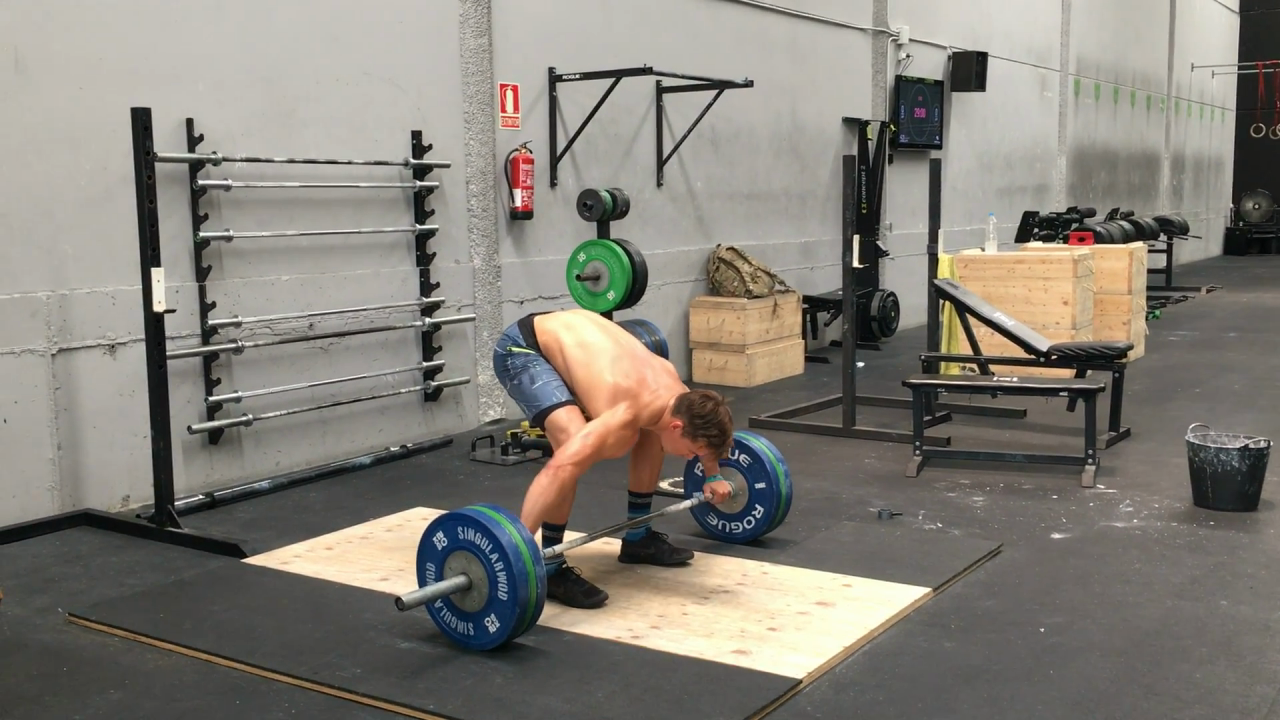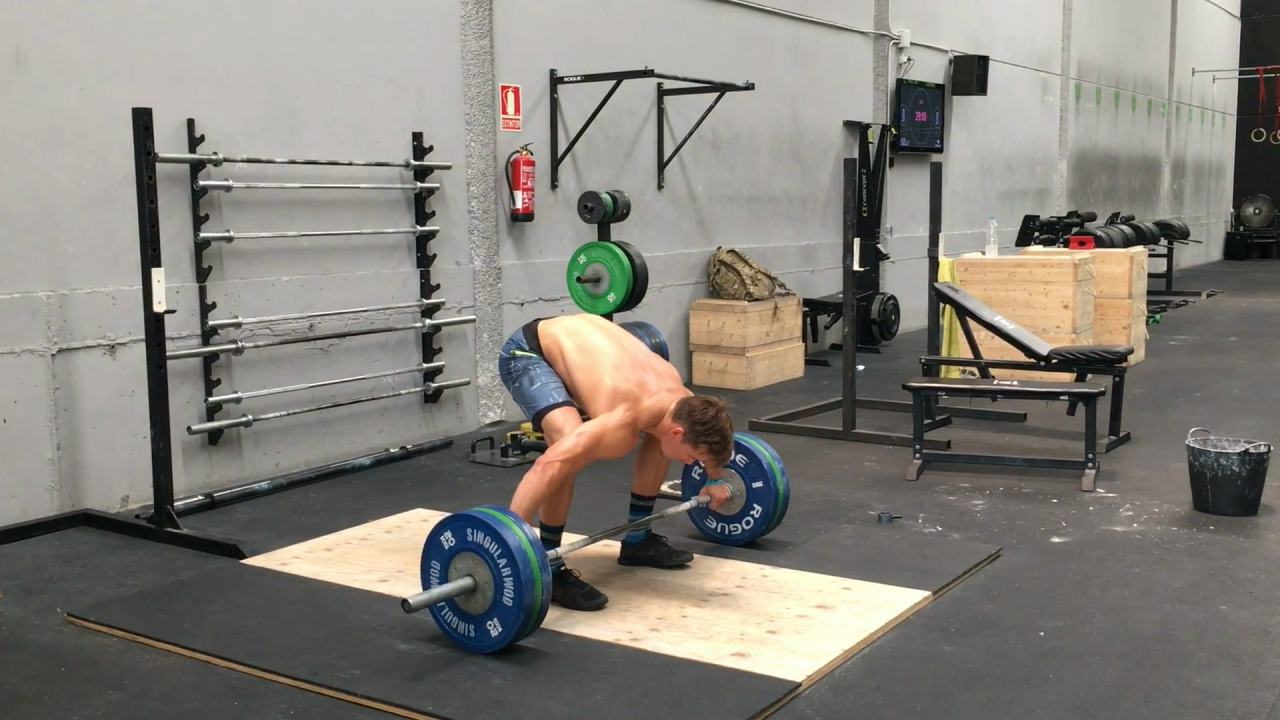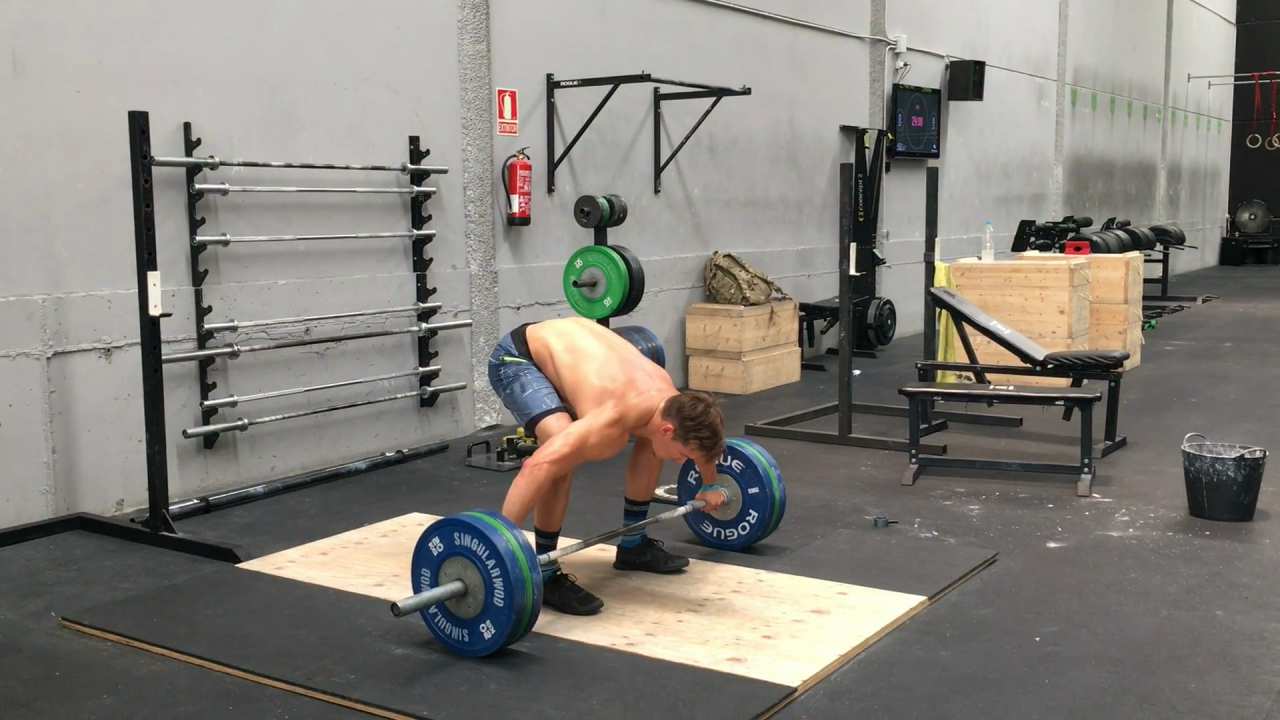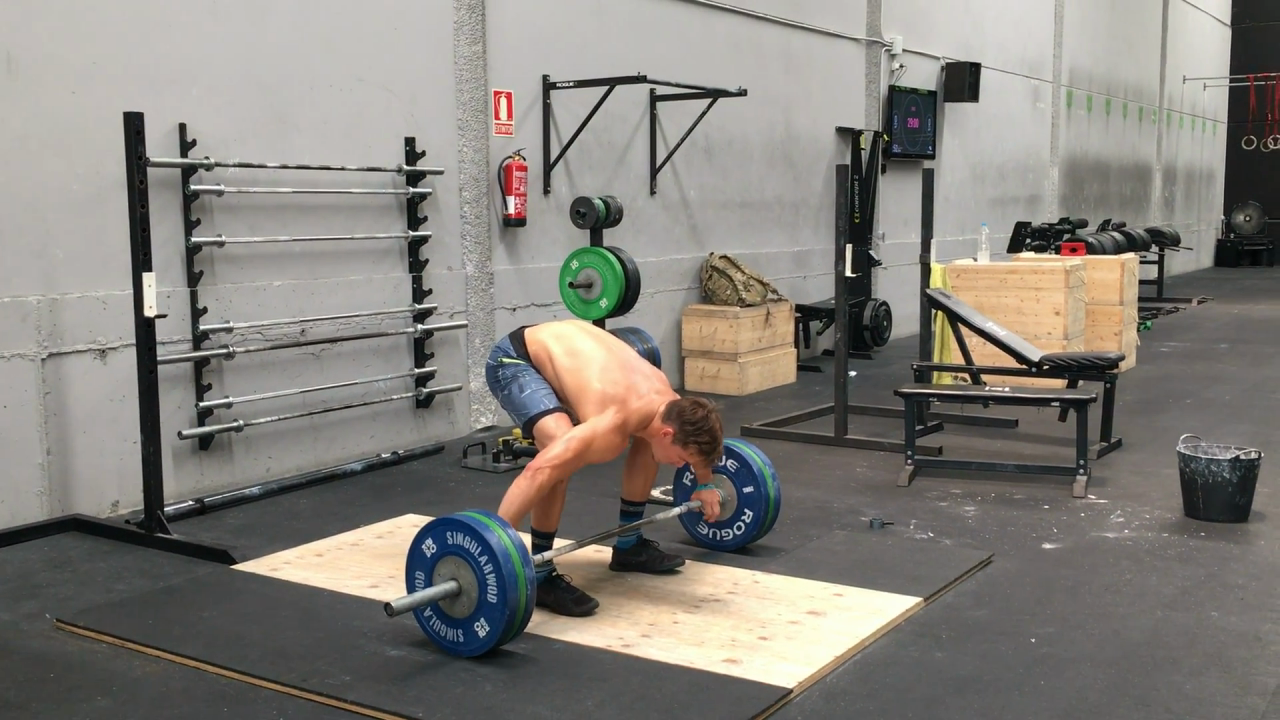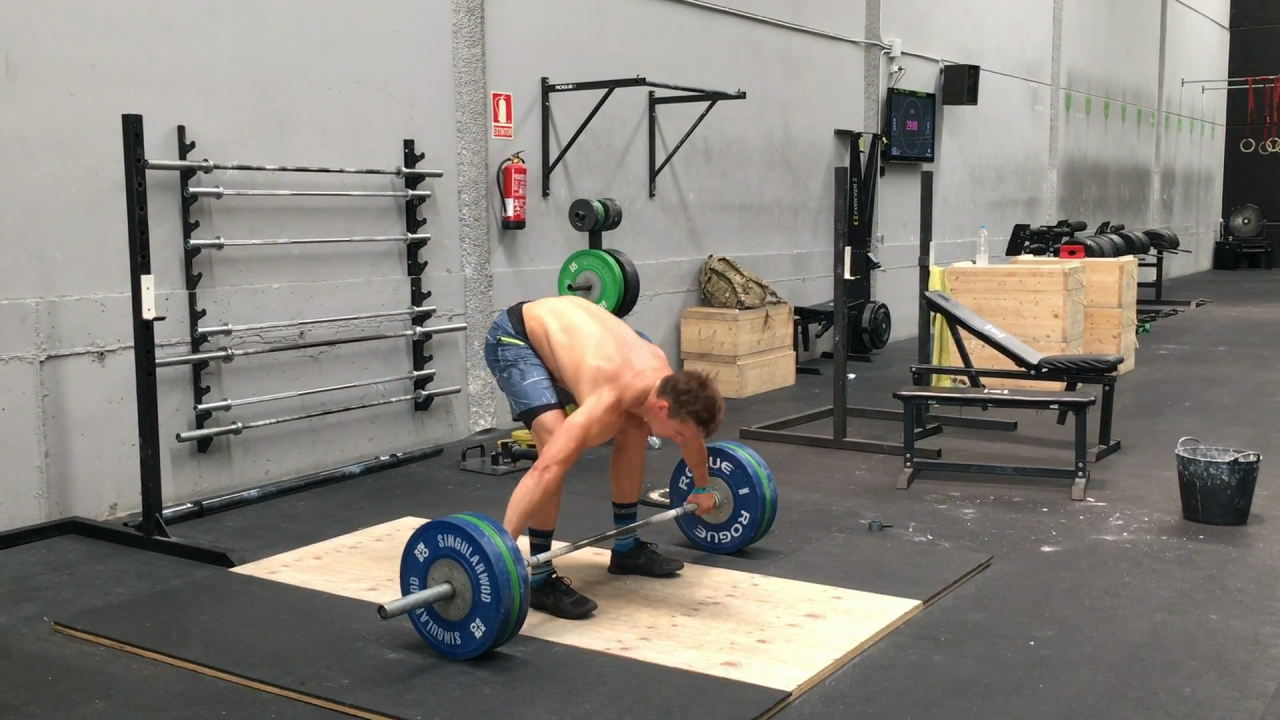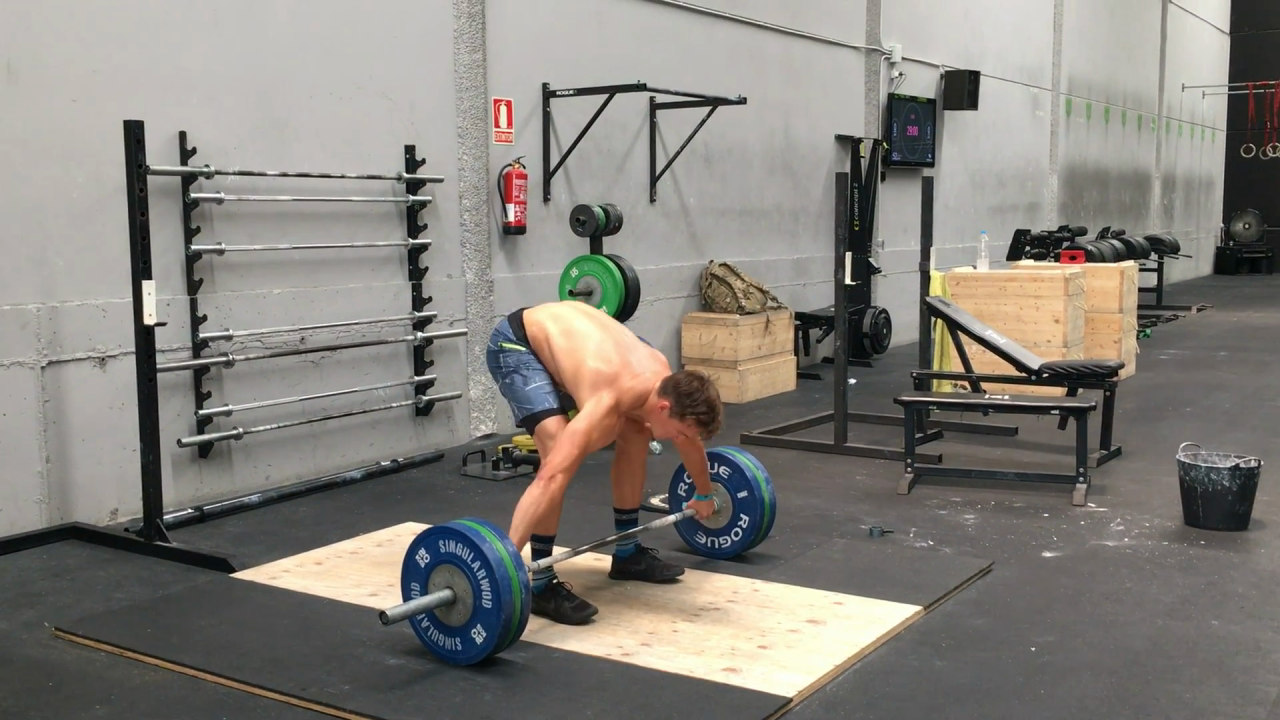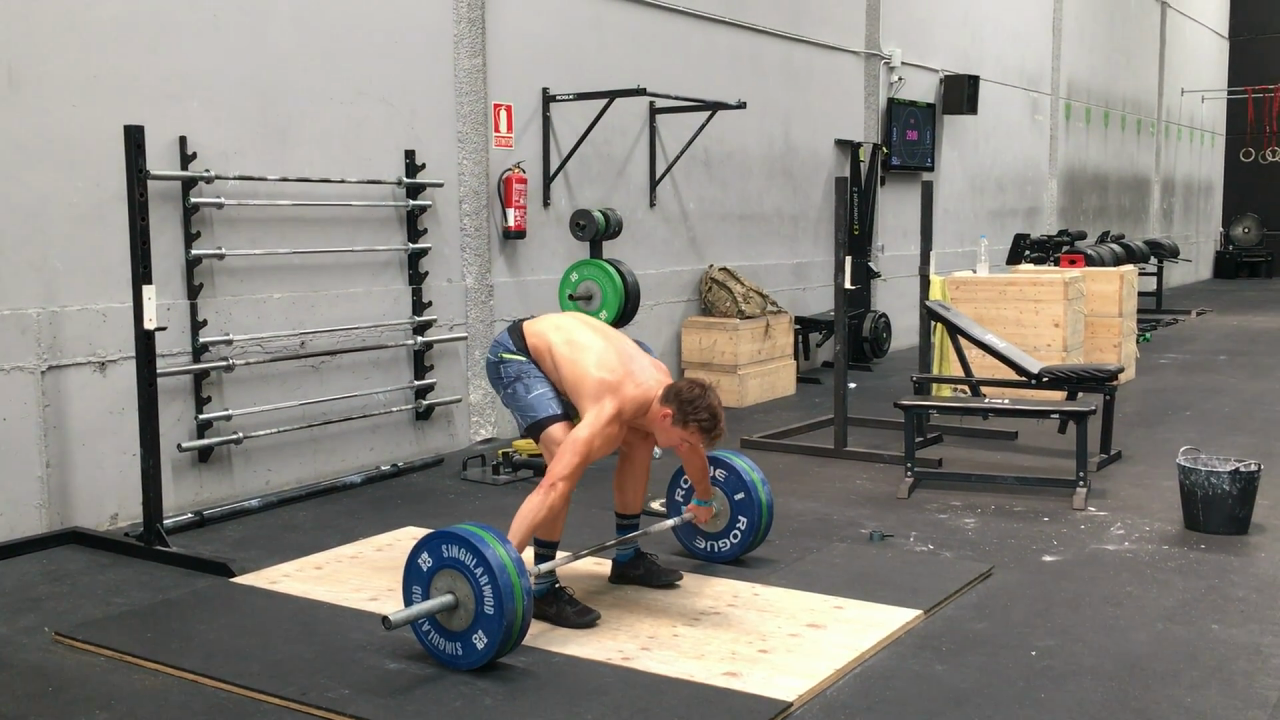
dt=0.4s
person 1, frame 1
left shoulder: (679, 398)
right shoulder: (624, 422)
left elbow: (709, 429)
right elbow: (560, 469)
left wrist: (714, 476)
right hip: (521, 348)
right knee: (571, 444)
left ankle: (637, 538)
right ankle: (551, 569)
person 1, frame 2
left shoulder: (681, 400)
right shoulder: (622, 426)
left elbow: (707, 433)
right elbow: (548, 466)
left wrist: (714, 480)
right hip: (527, 353)
left knee: (657, 437)
right knee: (568, 440)
left ankle: (637, 541)
right ankle: (549, 571)
person 1, frame 3
left shoulder: (671, 403)
right shoulder: (612, 424)
left elbow: (702, 436)
right elbow: (536, 468)
left wrist: (710, 486)
right hip: (517, 358)
left knee: (650, 442)
right knee: (562, 457)
left ankle: (633, 545)
right ankle: (545, 575)
person 1, frame 4
left shoulder: (670, 405)
right shoulder: (613, 428)
left elbow: (696, 434)
right elbow: (538, 472)
left wrist: (704, 486)
right hip: (514, 360)
left knee: (646, 441)
right knee: (560, 447)
left ankle: (628, 546)
right ankle: (541, 577)
person 1, frame 5
left shoulder: (666, 382)
right shoulder: (609, 404)
left elbow: (693, 435)
right elbow: (546, 469)
left wrist: (702, 488)
left hip: (561, 327)
right hip: (514, 338)
left knee: (633, 432)
right knee: (555, 437)
left ankle: (626, 548)
right ankle: (540, 579)
person 1, frame 6
left shoulder: (668, 386)
right shoulder: (608, 407)
left elbow: (693, 443)
right elbow: (551, 478)
left wrist: (704, 495)
left hip: (562, 330)
right hip: (515, 344)
left knee: (635, 437)
right knee: (558, 444)
left ankle: (627, 553)
right ankle: (541, 585)
person 1, frame 7
left shoulder: (670, 395)
right shoulder: (611, 416)
left elbow: (694, 452)
right elbow: (553, 486)
left wrist: (704, 500)
left hip: (563, 342)
right hip: (515, 355)
left knee: (639, 443)
right knee: (564, 452)
left ankle: (627, 558)
right ankle: (543, 590)
